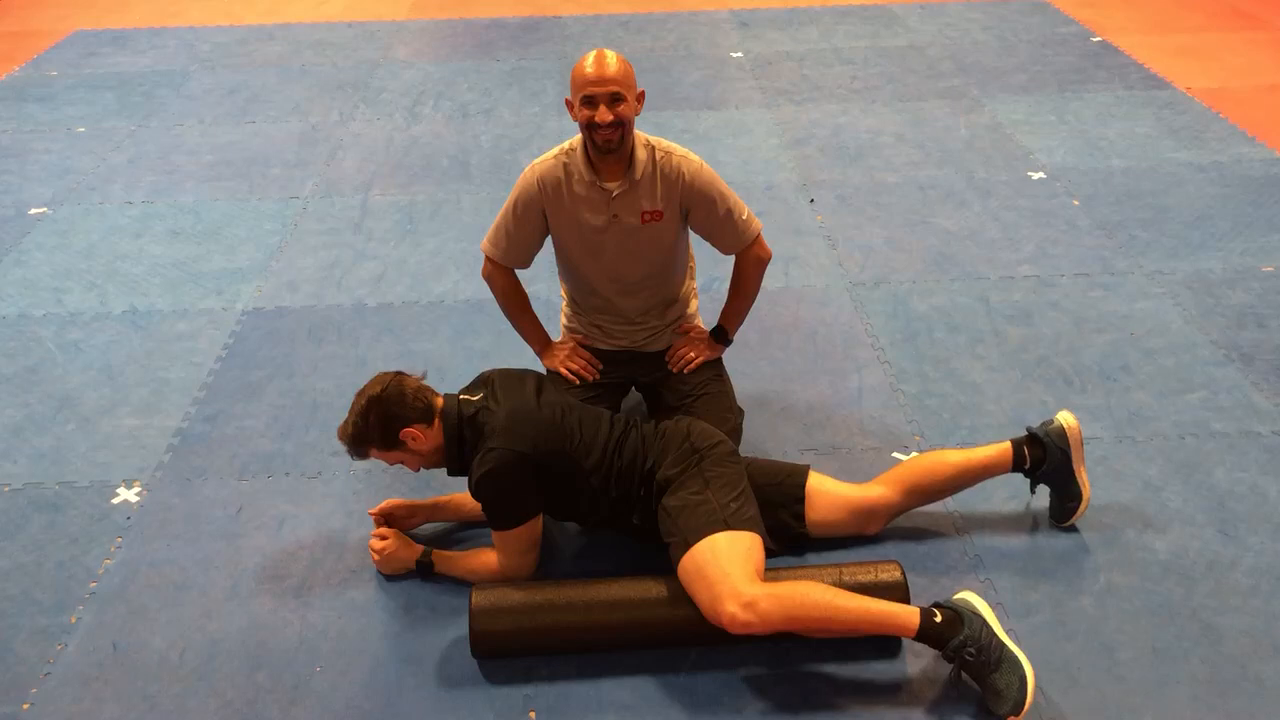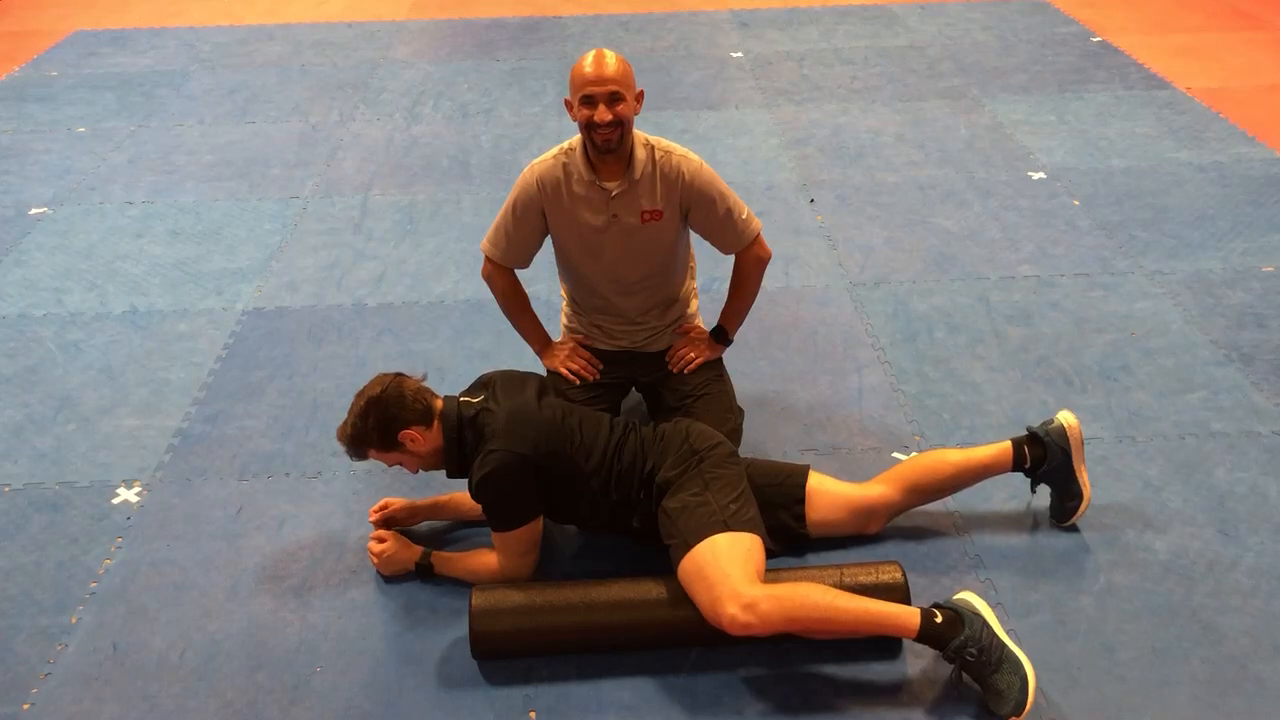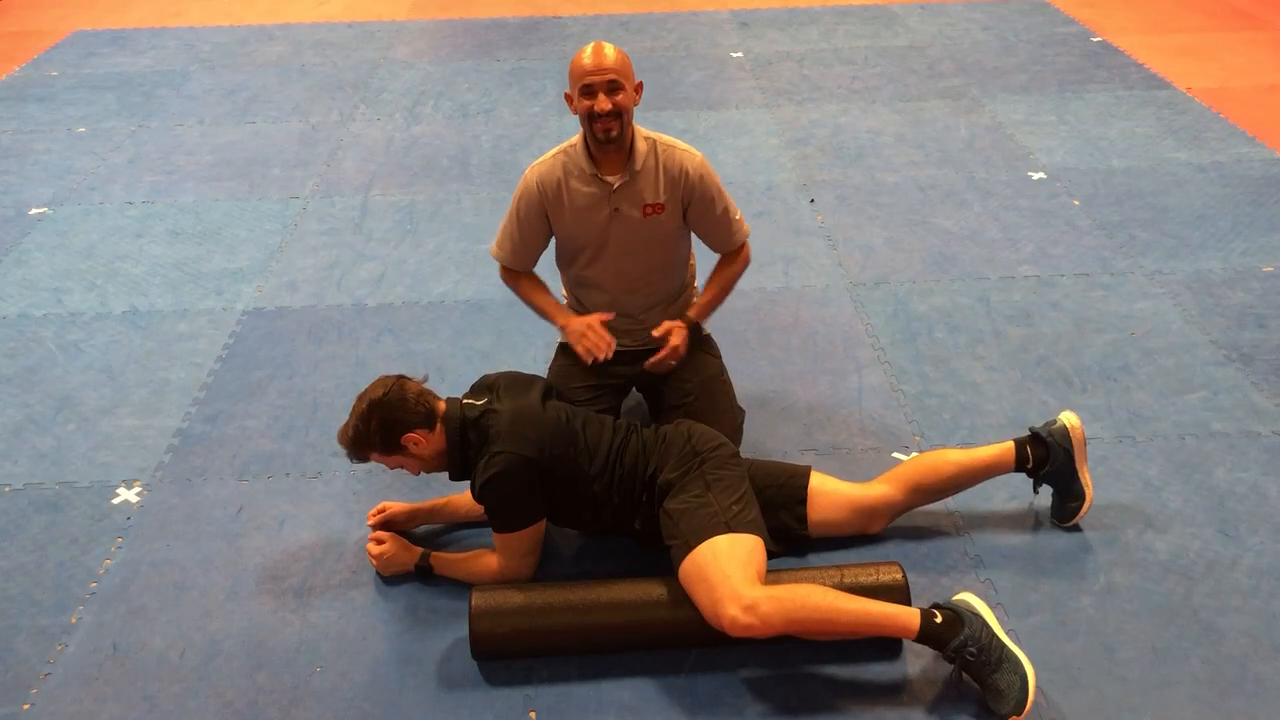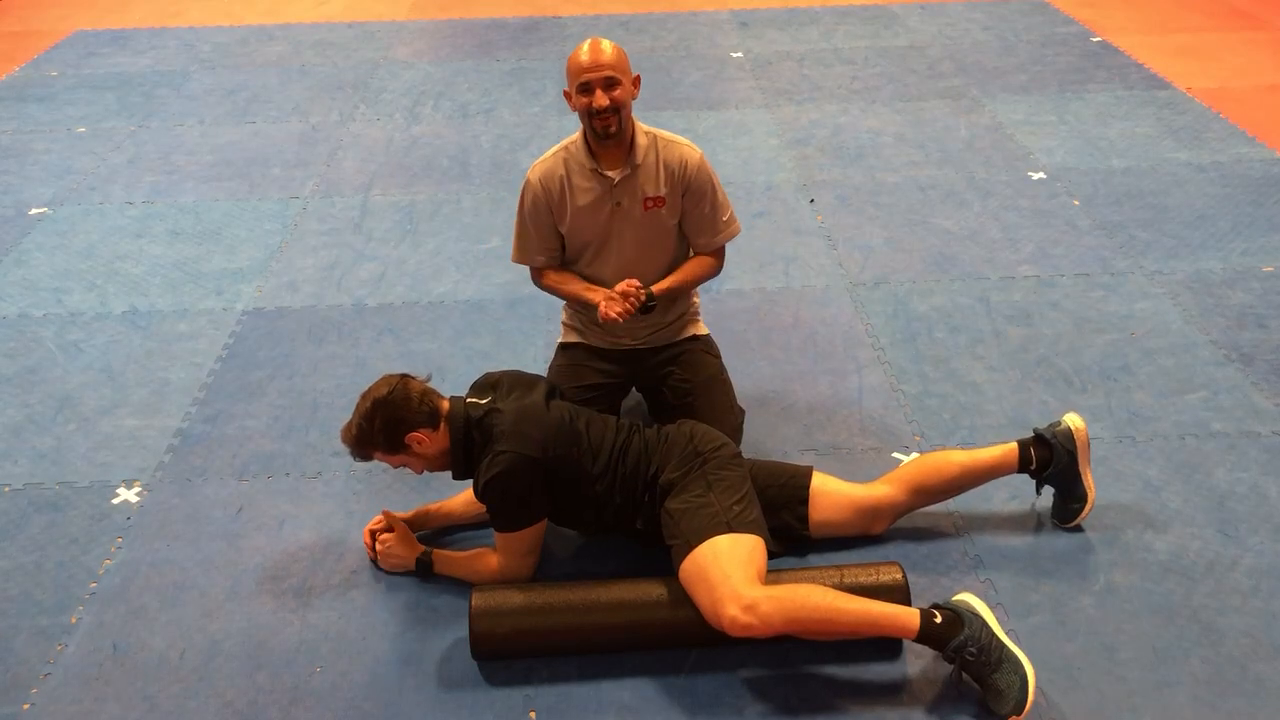
dt=0.5s
person 1, frame 1
left shoulder: (495, 453)
right shoulder: (482, 391)
left elbow: (515, 563)
left wrist: (417, 559)
right wrist: (421, 511)
left hip: (682, 475)
right hip: (689, 454)
left knee: (739, 607)
right knee: (872, 505)
left ankle: (941, 624)
right ankle: (1035, 448)
person 1, frame 2
left shoulder: (497, 453)
right shoulder: (482, 392)
left elbow: (515, 564)
left wrist: (417, 559)
right wrist: (420, 509)
left hip: (683, 475)
right hip: (688, 457)
left knee: (740, 609)
right knee: (874, 505)
left ankle: (944, 625)
right ankle: (1037, 448)
person 1, frame 3
left shoulder: (501, 457)
right shoulder: (484, 395)
left elbow: (515, 565)
left wrist: (417, 561)
right wrist: (416, 513)
left hip: (685, 478)
right hip: (691, 458)
left knee: (741, 611)
right knee: (876, 504)
left ankle: (942, 625)
right ankle: (1038, 449)
person 1, frame 4
left shoulder: (507, 455)
right shoulder: (487, 392)
left elbow: (515, 564)
left wrist: (418, 558)
right wrist: (418, 517)
left hip: (687, 477)
right hip: (691, 459)
left knee: (740, 610)
right knee: (878, 505)
left ankle: (943, 625)
right ankle: (1042, 448)
person 2, frame 1
left shoulder: (681, 171)
right shoulder: (544, 179)
left elbow: (755, 252)
right elbow: (496, 267)
left wrist: (721, 336)
right wrist: (543, 347)
left hip: (674, 340)
right hip: (587, 344)
left ankle: (656, 396)
right ankle: (620, 394)
person 2, frame 2
left shoulder: (682, 171)
right shoulder: (543, 179)
left elbow: (755, 252)
right elbow: (496, 268)
left wrist: (721, 337)
right wrist: (544, 346)
left hip: (674, 339)
right hip: (588, 343)
left ankle: (657, 397)
right ankle: (621, 393)
person 2, frame 3
left shoulder: (684, 166)
right shoulder: (545, 179)
left elbow: (737, 254)
right elbow: (512, 269)
left wrist: (691, 322)
right wrist: (567, 321)
left hip: (669, 335)
right hip: (590, 337)
left ankle: (657, 396)
right ankle: (623, 394)
person 2, frame 4
left shoulder: (684, 161)
right shoulder: (546, 177)
left elbow: (711, 257)
right elbow: (543, 269)
left wrist: (649, 296)
right wrist: (599, 297)
left hip: (675, 334)
right hip: (589, 338)
left ankle: (652, 391)
right ankle: (617, 393)
